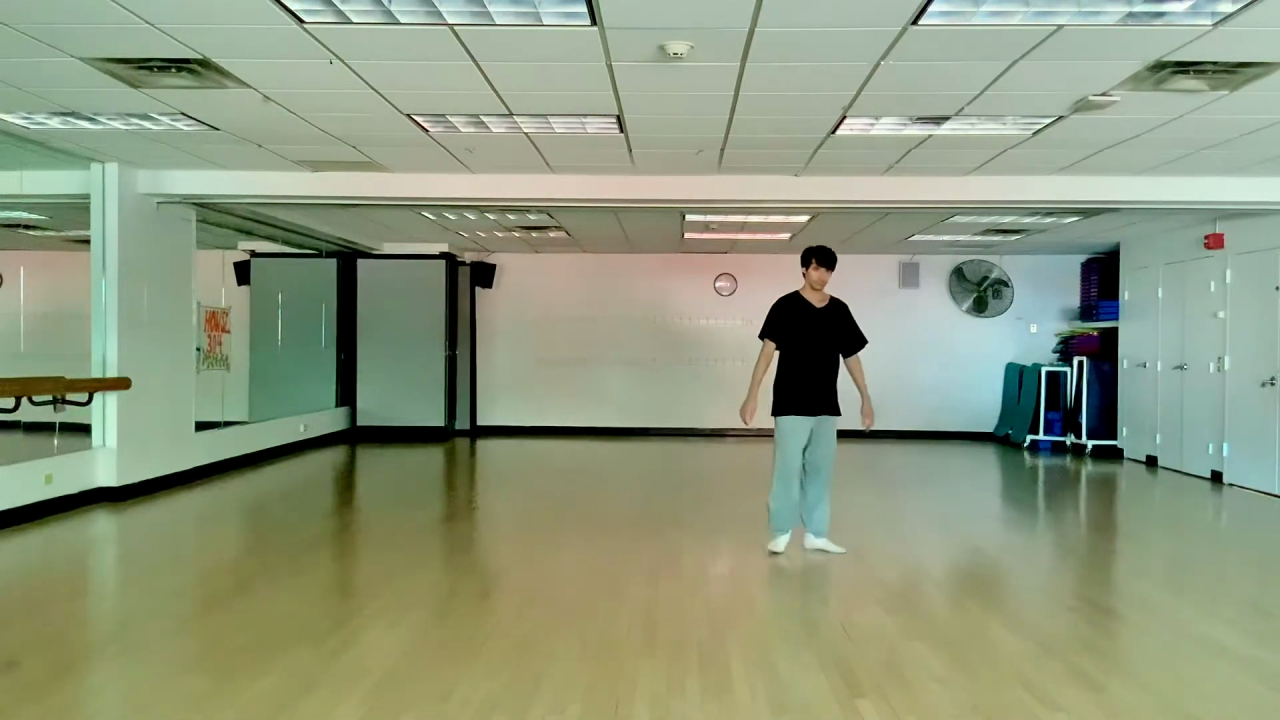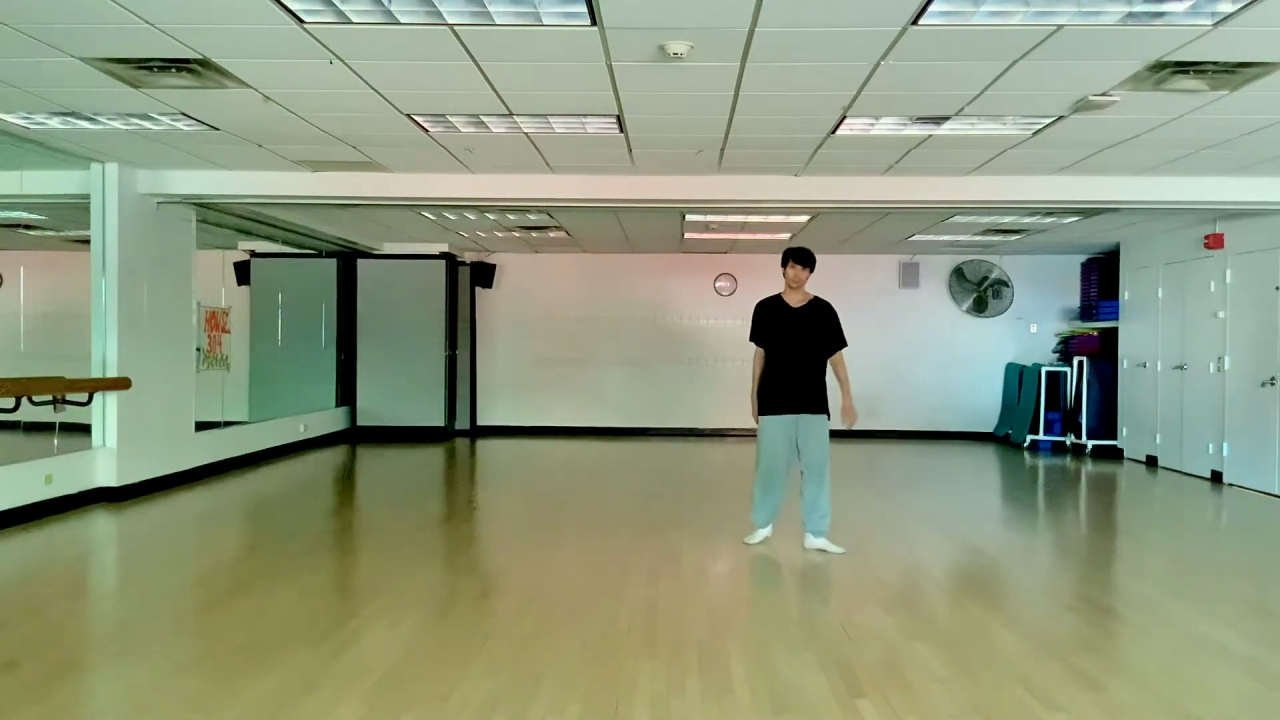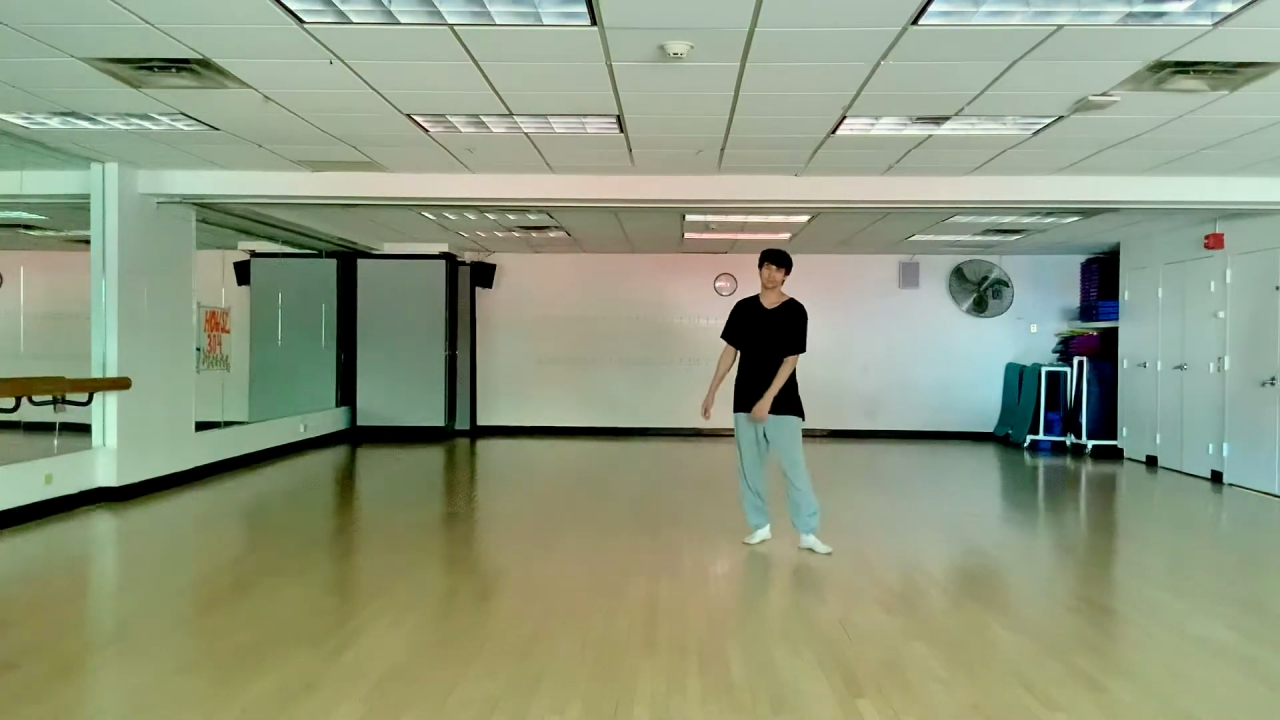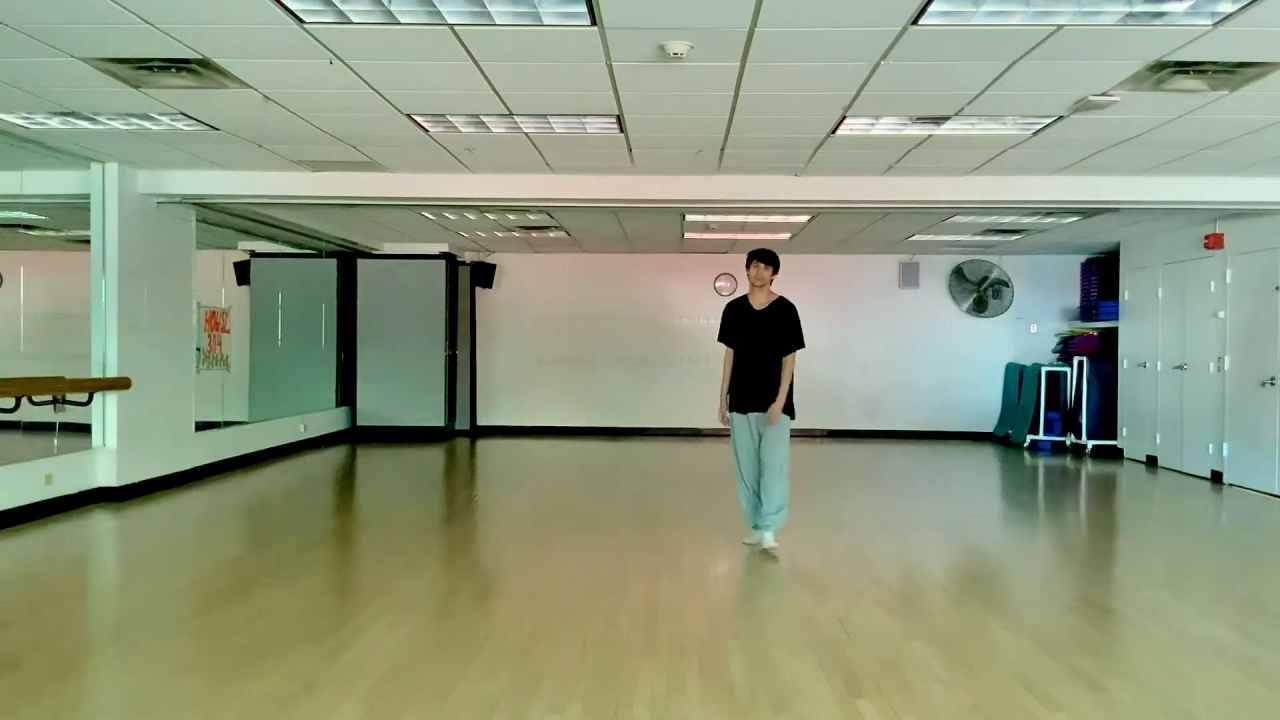
dt=0.4s
person 1, frame 1
left shoulder: (840, 310)
right shoulder: (786, 306)
left elbow: (852, 356)
right elbow: (767, 351)
left wrist: (866, 399)
right wrist: (751, 395)
left hip: (826, 406)
right hip: (791, 404)
left knee: (820, 470)
right knee: (787, 468)
left ankle: (815, 533)
right ankle: (781, 530)
person 1, frame 2
left shoulder: (823, 310)
right shoulder: (765, 308)
left elbow: (835, 357)
right elbow: (760, 354)
left wrist: (847, 398)
right wrist: (754, 397)
left hip: (812, 404)
right hip: (774, 403)
left knee: (817, 468)
right knee: (769, 466)
left ankle: (815, 534)
right ankle: (762, 525)
person 1, frame 3
left shoulder: (795, 311)
right shoulder: (743, 308)
left elbow: (790, 360)
right elbow: (730, 351)
left wrist: (768, 398)
right wrist: (712, 391)
left hip: (782, 403)
right hip: (745, 401)
left knee: (795, 467)
right knee: (751, 467)
left ankle: (808, 532)
right ankle: (760, 526)
person 1, frame 4
left shoulder: (785, 310)
right shoulder: (733, 310)
left elbow: (789, 359)
right elbow: (730, 354)
left wrist: (781, 401)
right wrist: (723, 397)
left hip: (774, 402)
right hip: (741, 401)
left knee: (774, 464)
right knee: (746, 467)
left ankle: (769, 530)
right ankle: (756, 526)
